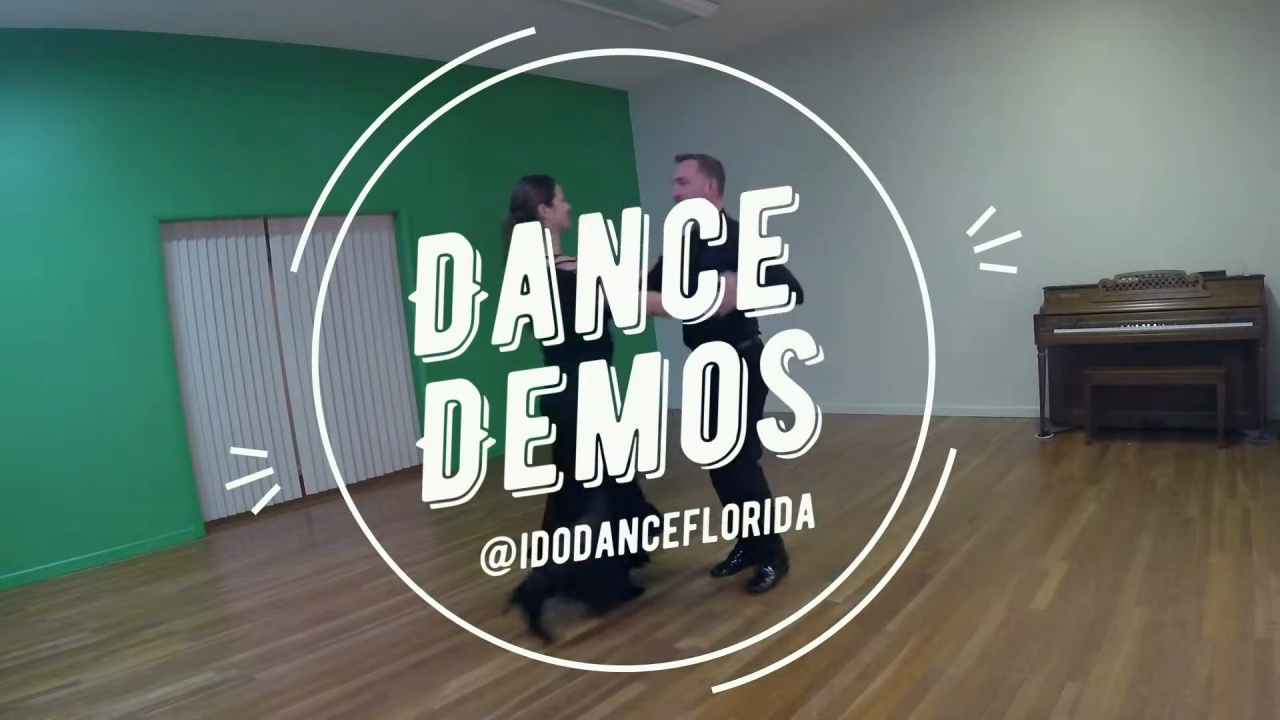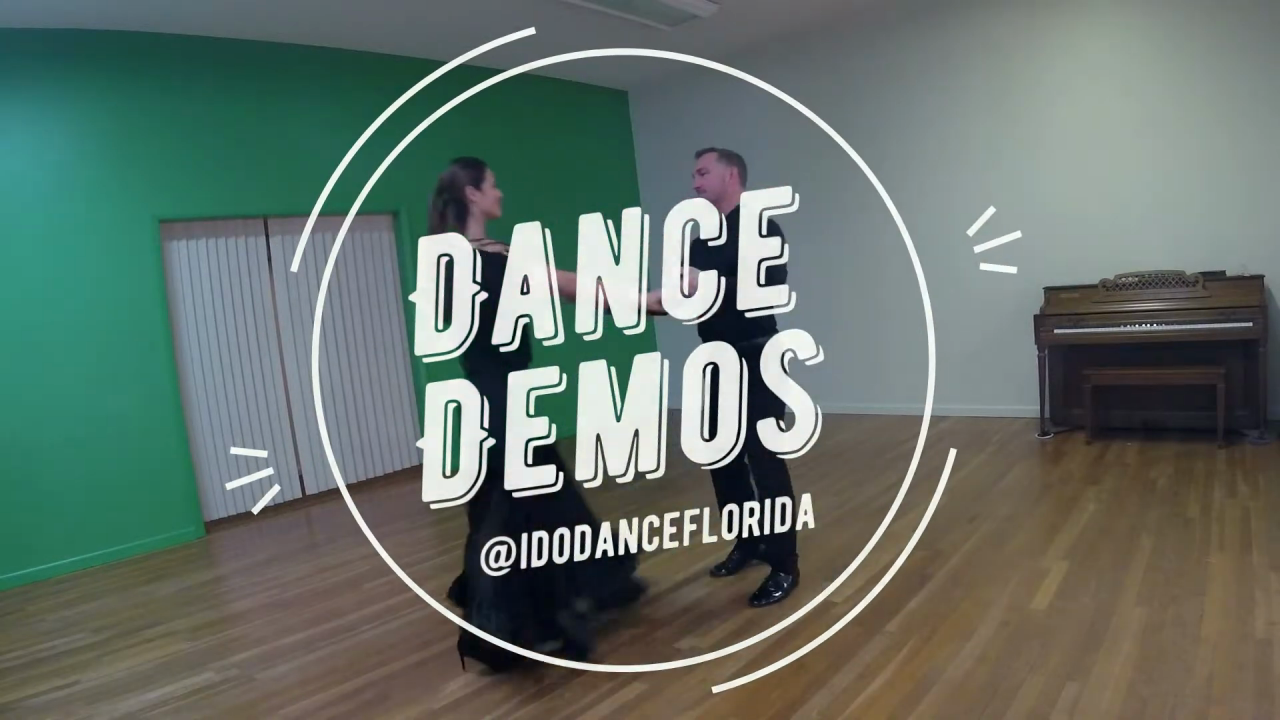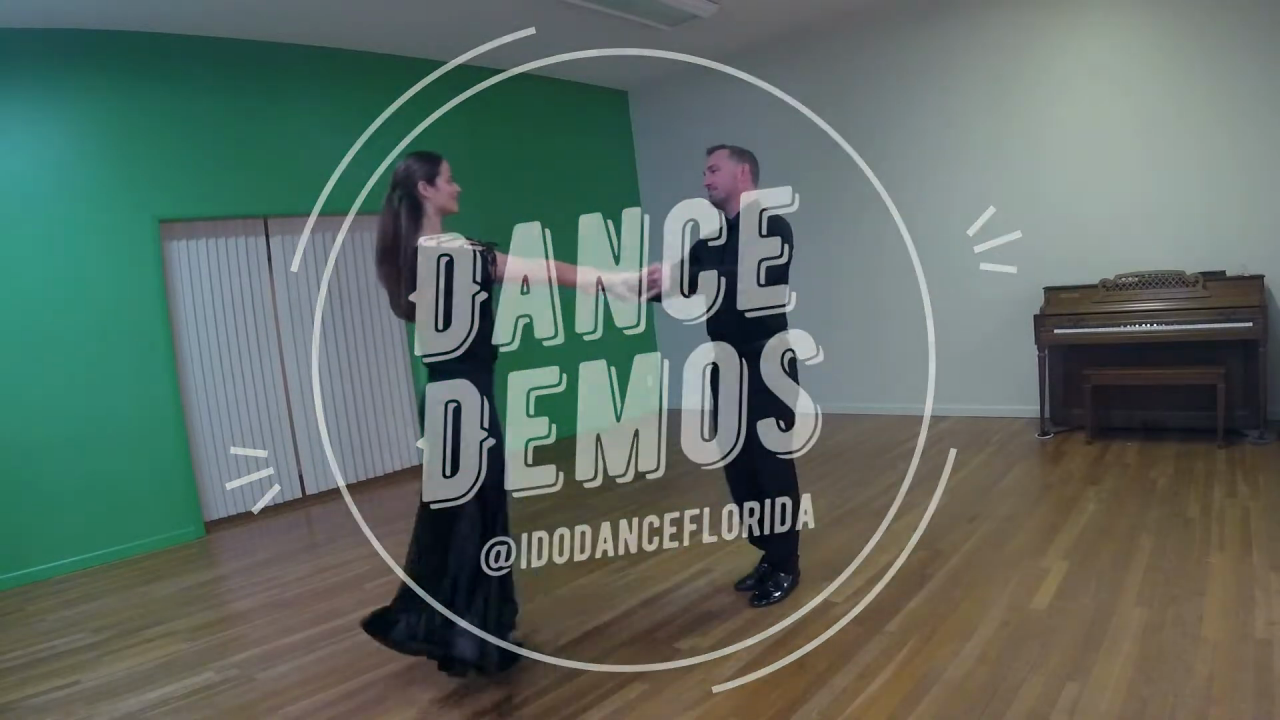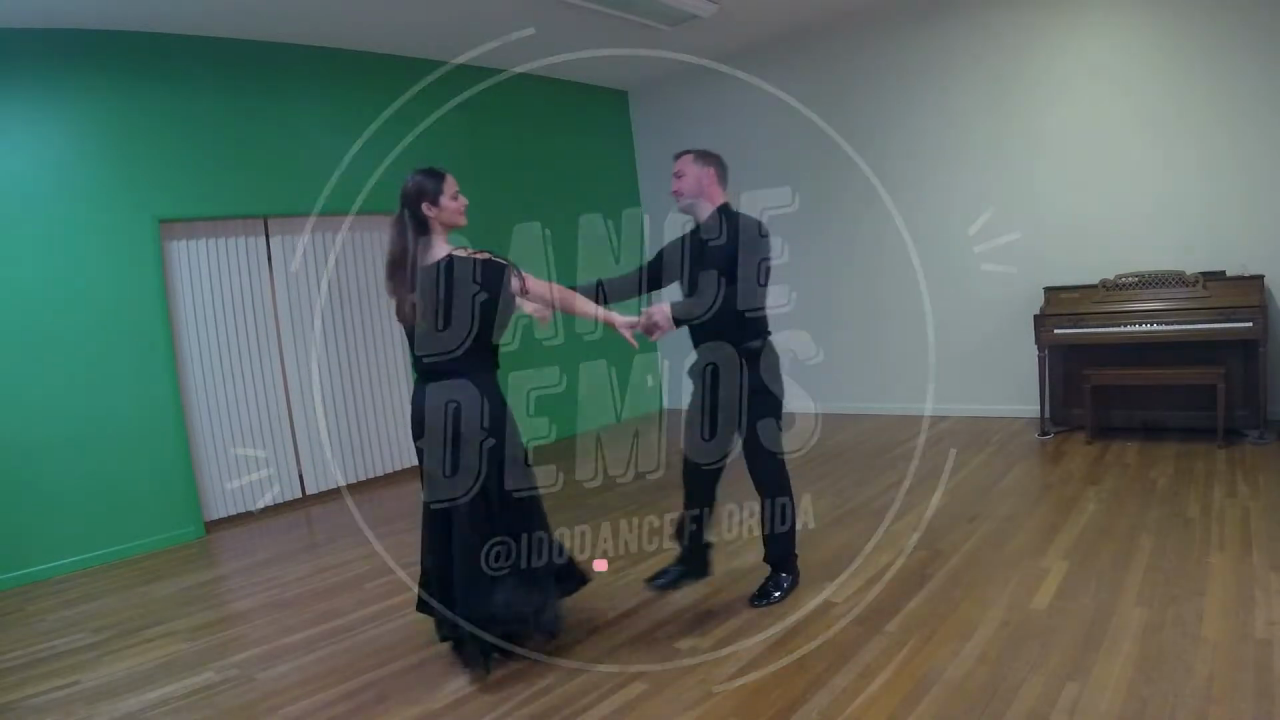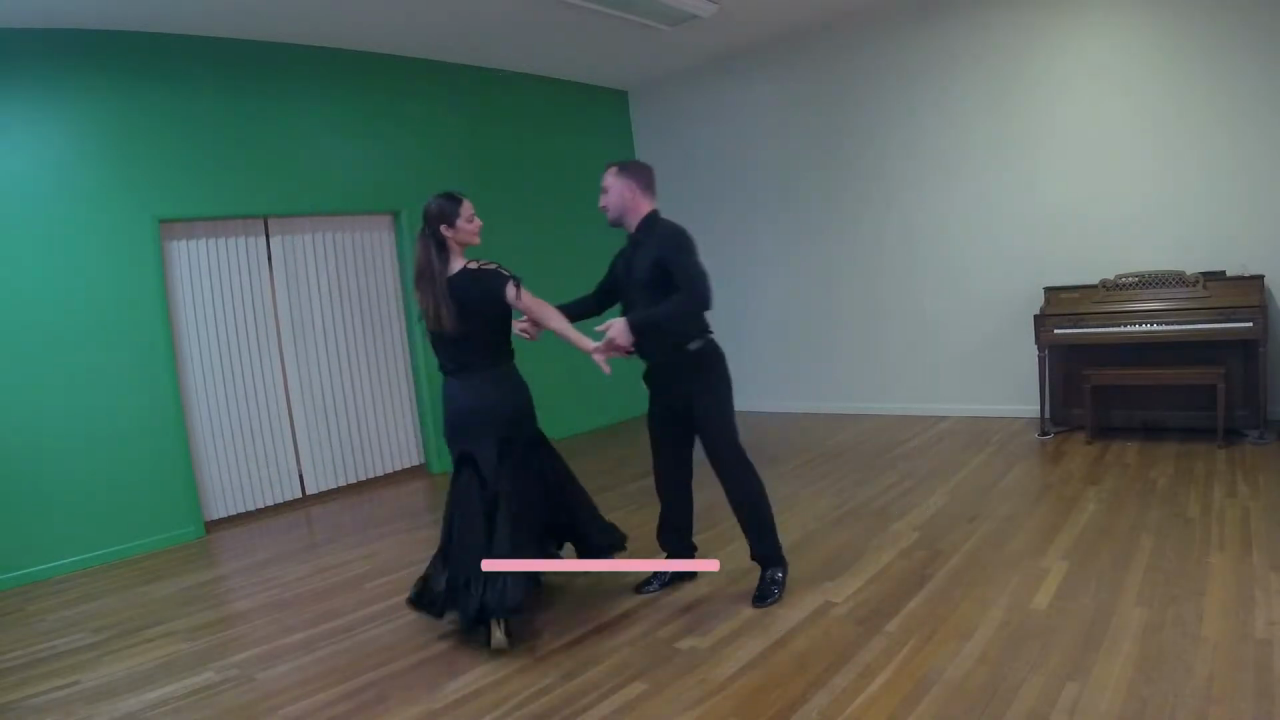
dt=0.4s
person 1, frame 1
left shoulder: (548, 270)
right shoulder: (566, 273)
left hip: (567, 393)
right hip: (578, 396)
left knee: (596, 491)
right knee: (600, 498)
left ankle: (603, 577)
right ankle: (539, 587)
person 1, frame 2
right shoulder: (490, 258)
right elbow: (571, 288)
right wrist: (650, 299)
left hip: (484, 396)
right hip: (495, 402)
left knee: (537, 504)
right knee: (507, 517)
right ankle: (489, 634)
person 1, frame 3
left shoulder: (407, 256)
right elbow: (541, 271)
right wrist: (615, 278)
left hip: (441, 396)
left knee: (451, 514)
right knee: (473, 518)
left ankle: (447, 629)
right ankle: (470, 640)
person 1, frame 4
left shoulder: (407, 271)
right shoulder: (471, 265)
right elbow: (550, 293)
left wrist: (514, 307)
right wrist: (614, 318)
left hip: (429, 405)
right hip: (473, 401)
left knee: (448, 510)
right knee: (502, 505)
left ankle: (463, 625)
right ankle: (495, 624)
person 1, frame 5
left shoulder: (431, 284)
right shoulder: (482, 274)
right elbow: (536, 309)
left wrist: (506, 329)
right wrist: (586, 343)
left hip: (458, 402)
right hip: (499, 394)
left knee: (475, 493)
right knee: (520, 485)
left ankle: (476, 597)
person 2, frame 1
left shoulder: (739, 239)
left elbow: (792, 291)
right elbow: (648, 294)
left hip: (741, 365)
left knee: (741, 460)
right knee: (719, 462)
left ankle: (772, 553)
right ankle: (749, 543)
person 2, frame 2
left shoulder: (761, 229)
right shoulder: (702, 241)
left elbow: (771, 285)
left hip: (755, 363)
left knee: (765, 464)
right knee: (720, 461)
left ankle: (784, 565)
right ankle: (749, 541)
person 2, frame 3
left shoulder: (772, 228)
right shoulder: (709, 241)
left hip: (766, 365)
left knee: (772, 467)
right knee: (738, 468)
left ankle: (785, 566)
right ankle: (770, 554)
person 2, frame 4
left shoulder: (746, 231)
right shoulder: (682, 247)
left elbow: (748, 295)
right elbow: (634, 283)
left wrist: (678, 311)
right wrist: (571, 296)
left hip: (751, 368)
right hip: (710, 370)
left knee: (765, 468)
right knee: (698, 466)
left ankle: (783, 568)
right ankle: (692, 556)
person 2, frame 5
left shoulder: (670, 237)
right shoulder: (628, 254)
left elbow: (698, 298)
right elbow: (598, 300)
left wrist: (634, 324)
left hip: (697, 368)
right hip: (662, 375)
left knee: (729, 462)
right knee: (669, 470)
left ankle: (771, 563)
right ankle: (678, 558)
